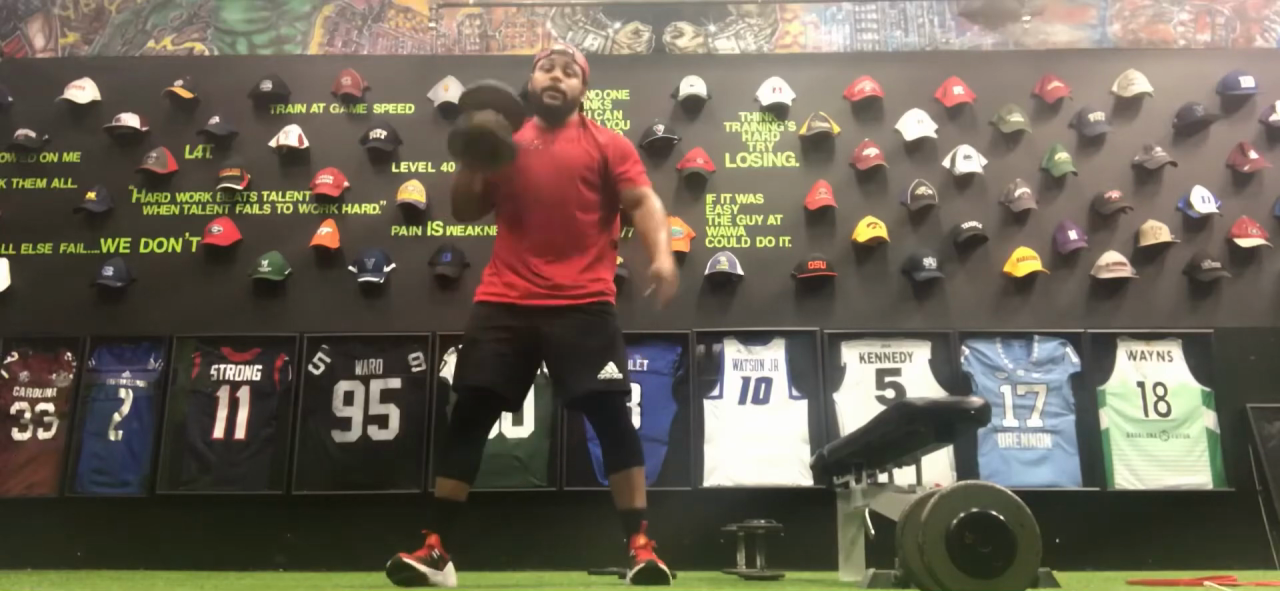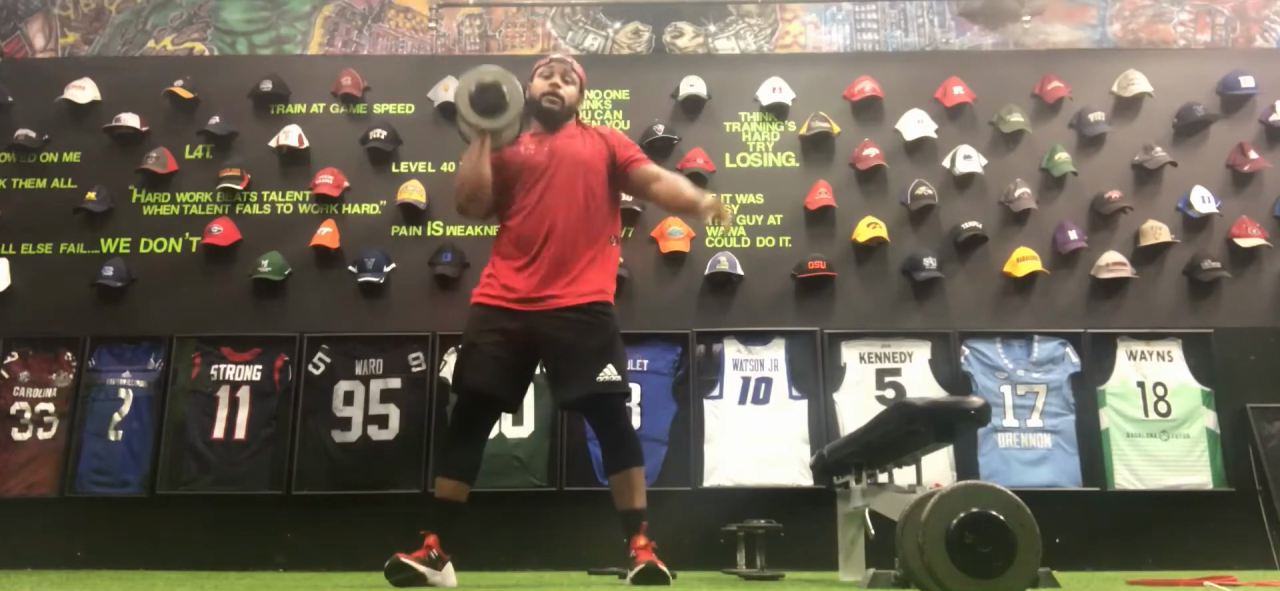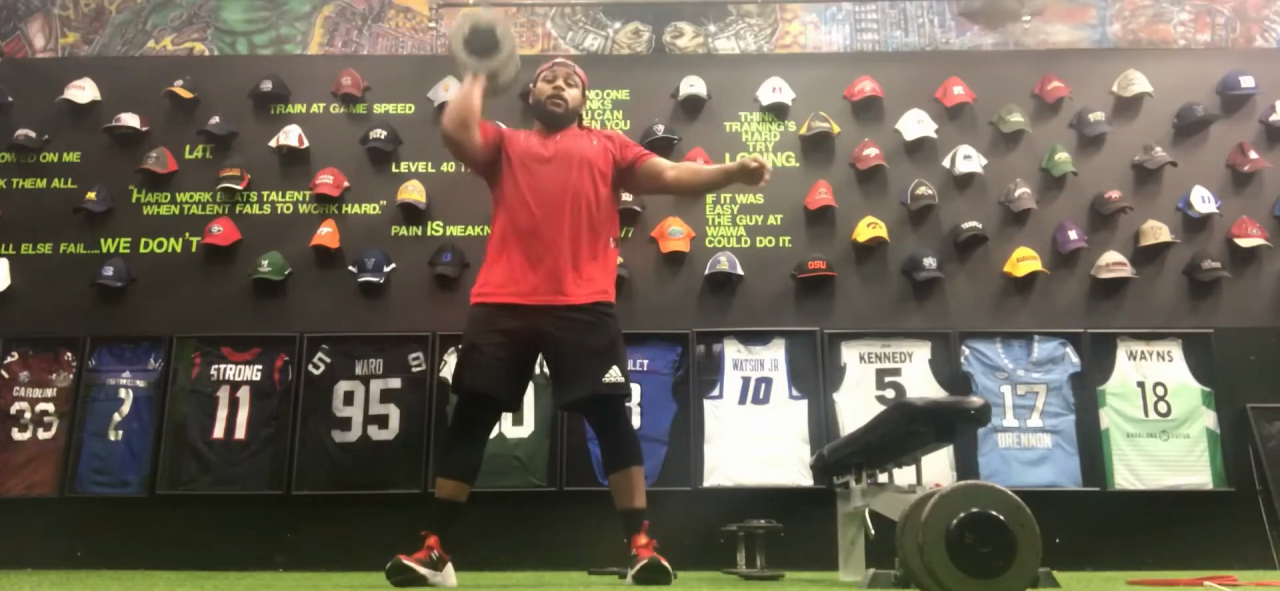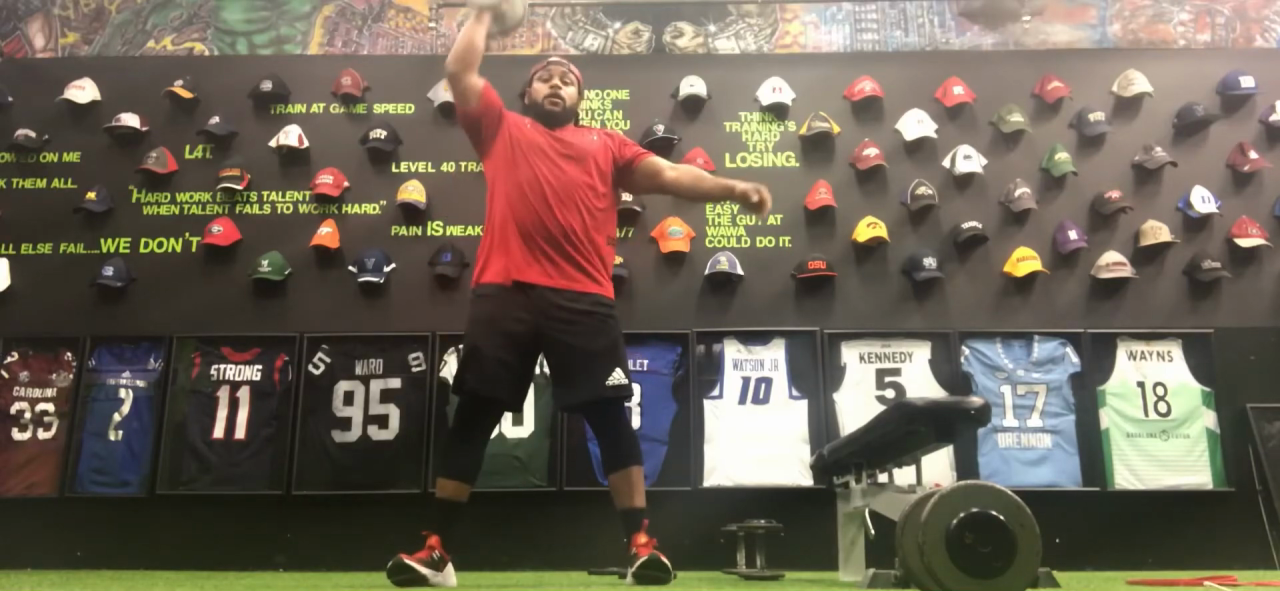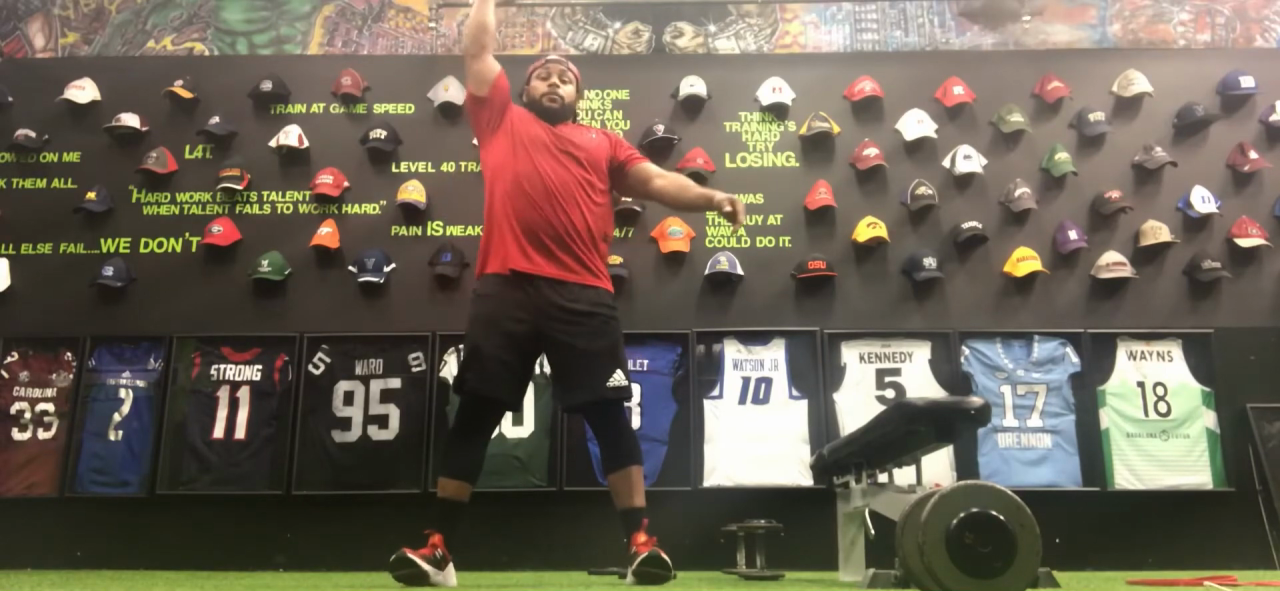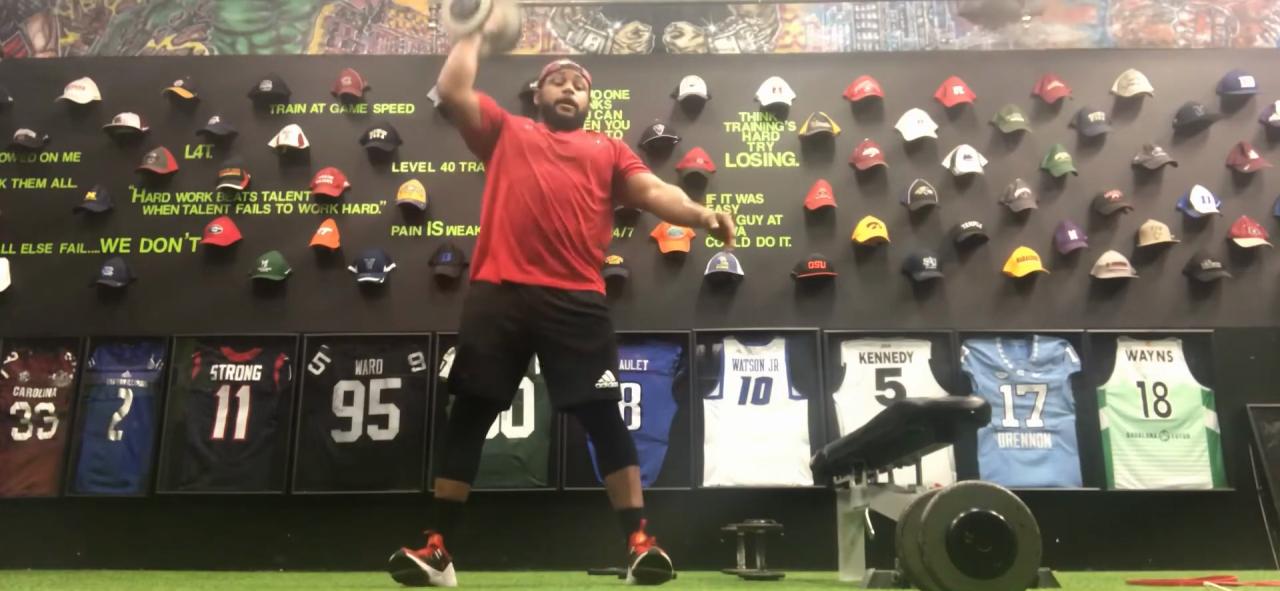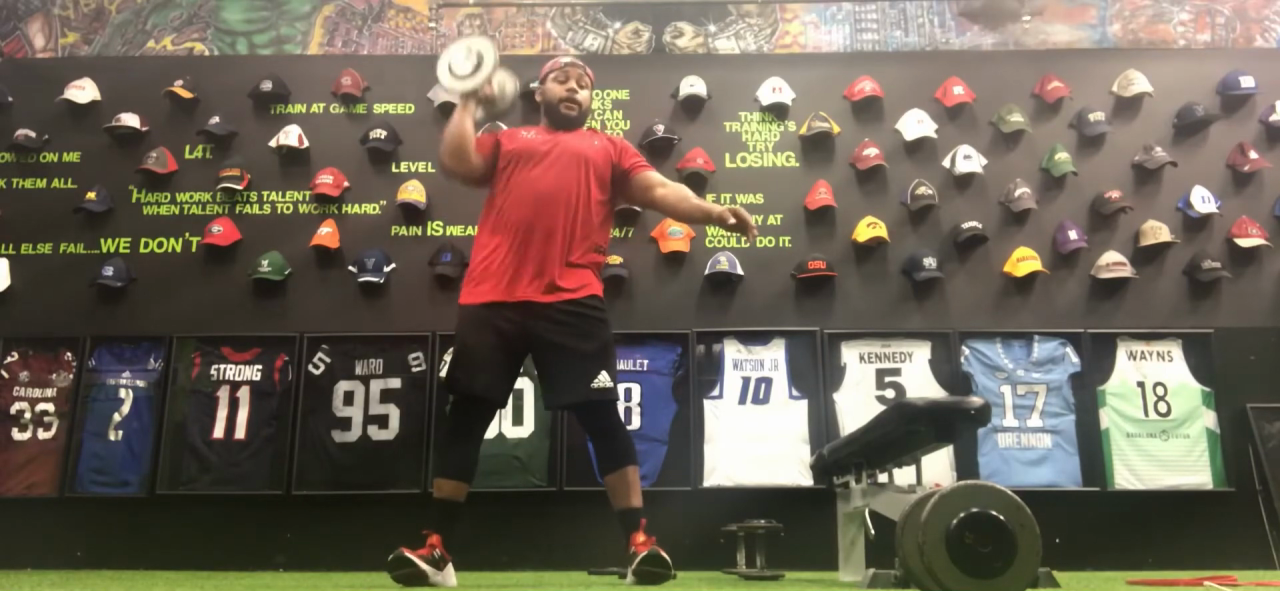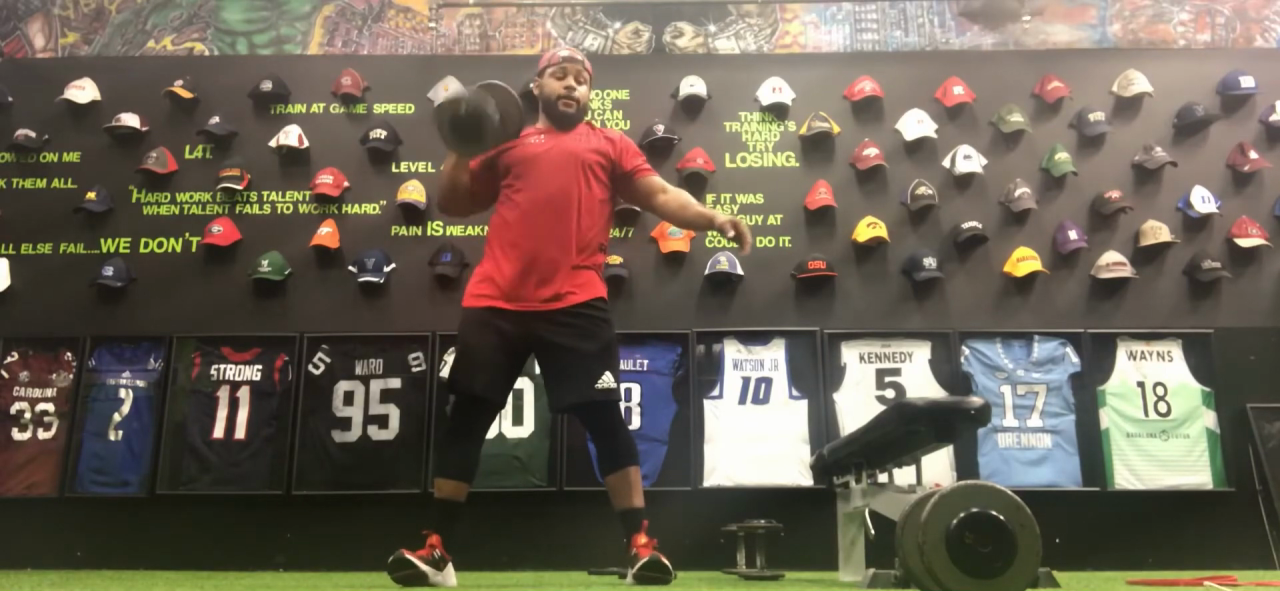
dt=0.2s
person 1, frame 1
left shoulder: (607, 144)
right shoulder: (504, 142)
left elbow: (643, 203)
right elbow: (464, 210)
left wrist: (661, 253)
left hip: (583, 305)
right hip: (503, 303)
left knee: (612, 413)
right knee: (470, 416)
left ankle: (641, 547)
person 1, frame 2
left shoulder: (604, 143)
right shoulder: (504, 149)
left elbow: (655, 182)
right elbow: (470, 203)
left wrist: (699, 199)
right wrist: (482, 138)
left hip: (580, 306)
right hip: (501, 305)
left knee: (611, 415)
right knee: (469, 417)
left ankle: (641, 546)
person 1, frame 3
left shoulder: (608, 146)
right shoulder: (506, 145)
left elbow: (668, 173)
right elbow: (454, 130)
left wrist: (732, 169)
right wrist: (476, 74)
left hip: (582, 304)
right hip: (502, 301)
left knee: (612, 416)
right knee: (470, 417)
left ankle: (642, 547)
person 1, frame 4
left shoulder: (606, 144)
right shoulder: (501, 130)
left elbow: (668, 175)
right elbow: (459, 72)
left wrist: (732, 188)
right wrist: (481, 16)
left hip: (582, 299)
right hip: (505, 293)
left knee: (610, 416)
right knee: (473, 416)
person 1, frame 5
left shoulder: (603, 143)
right shoulder: (502, 122)
left elbow: (657, 181)
right elbow: (477, 53)
left wrist: (712, 197)
left hip: (583, 294)
right hip: (506, 287)
left knee: (609, 415)
right knee: (475, 415)
left ankle: (641, 544)
person 1, frame 6
left shoulder: (608, 150)
right shoulder: (506, 129)
left elbow: (653, 192)
right elbow: (451, 91)
left wrist: (705, 215)
right wrist: (471, 37)
left hip: (575, 299)
right hip: (498, 291)
left knee: (603, 415)
right knee: (469, 415)
left ankle: (640, 544)
person 1, frame 7
left shoulder: (609, 148)
right shoulder: (506, 139)
left elbow: (658, 190)
right elbow: (454, 163)
left wrist: (715, 212)
right wrist: (469, 101)
left hip: (571, 301)
right hip: (491, 298)
left knee: (601, 416)
right knee: (466, 416)
left ankle: (640, 545)
person 1, frame 8
left shoulder: (609, 145)
right shoulder: (507, 143)
left elbow: (660, 194)
right elbow: (451, 203)
left wrist: (711, 219)
left hip: (576, 305)
right hip: (495, 302)
left knee: (604, 418)
right knee: (466, 417)
left ankle: (642, 548)
